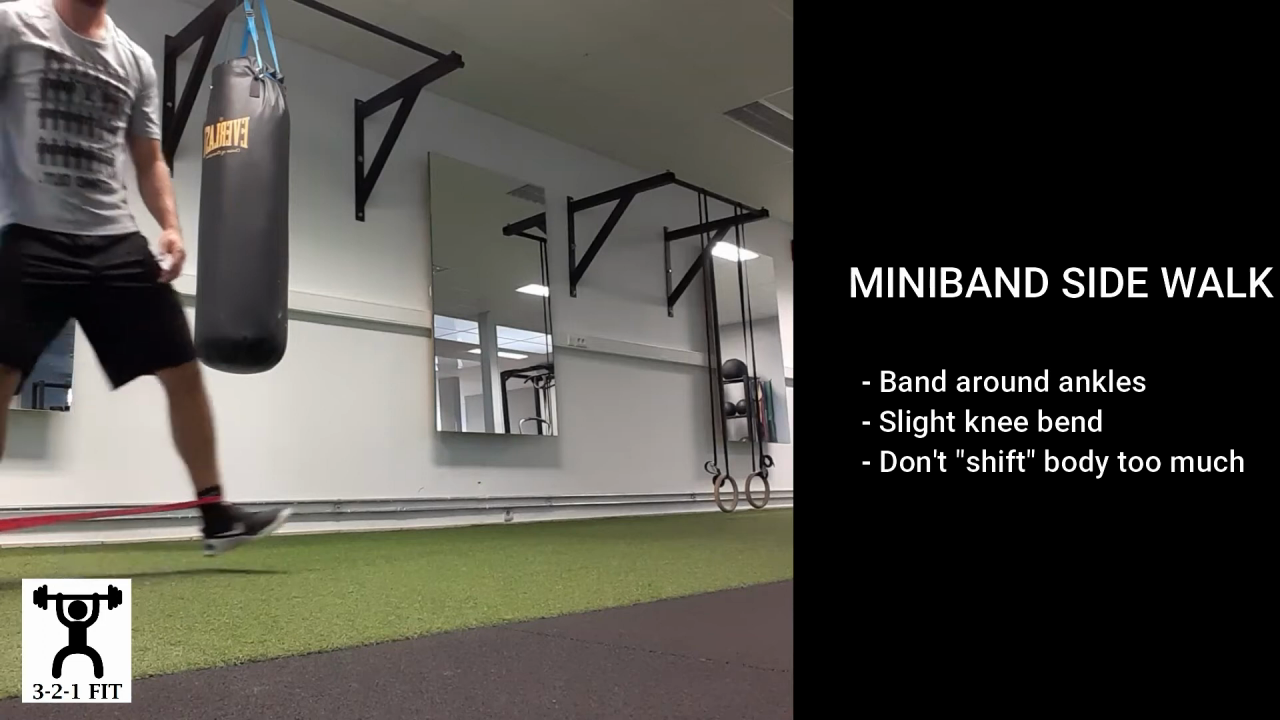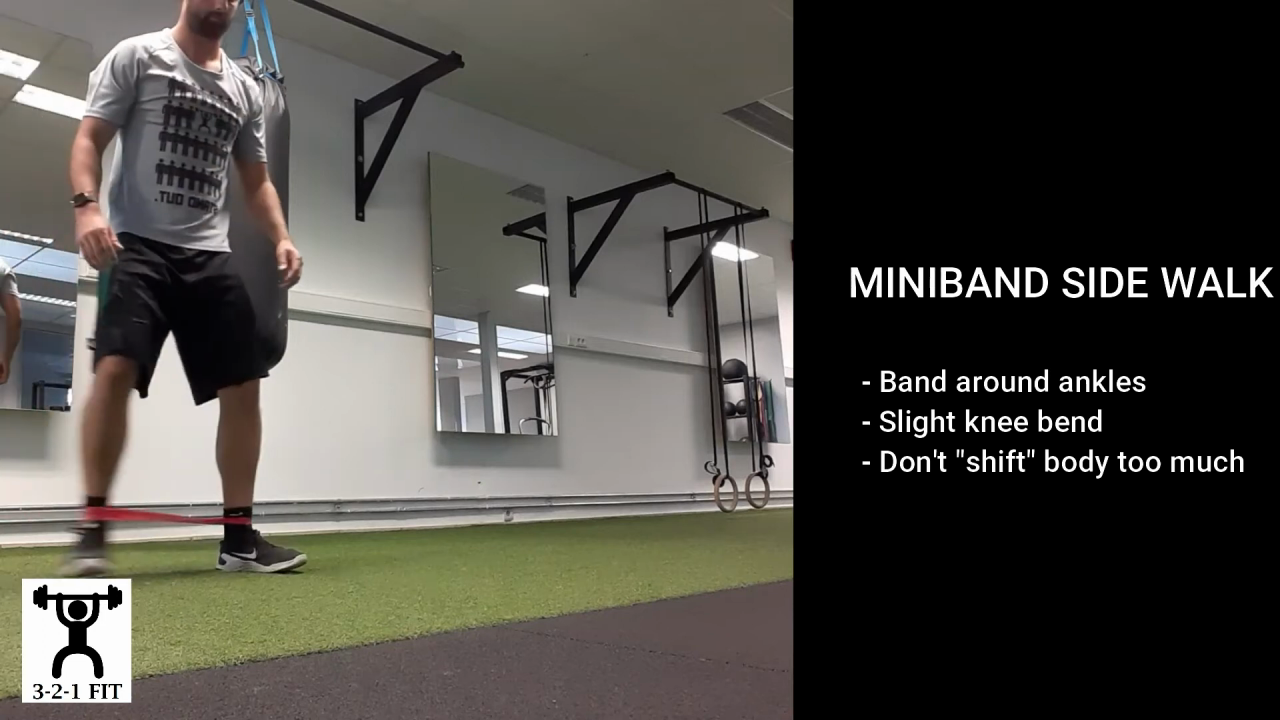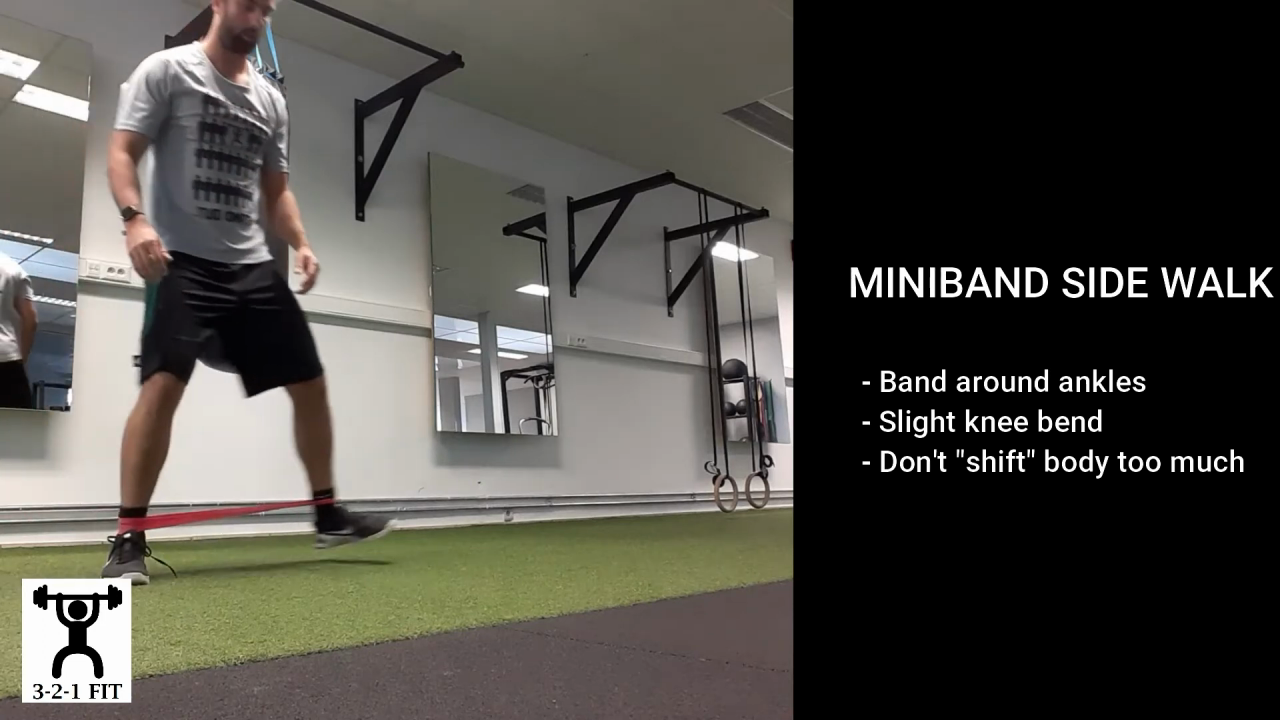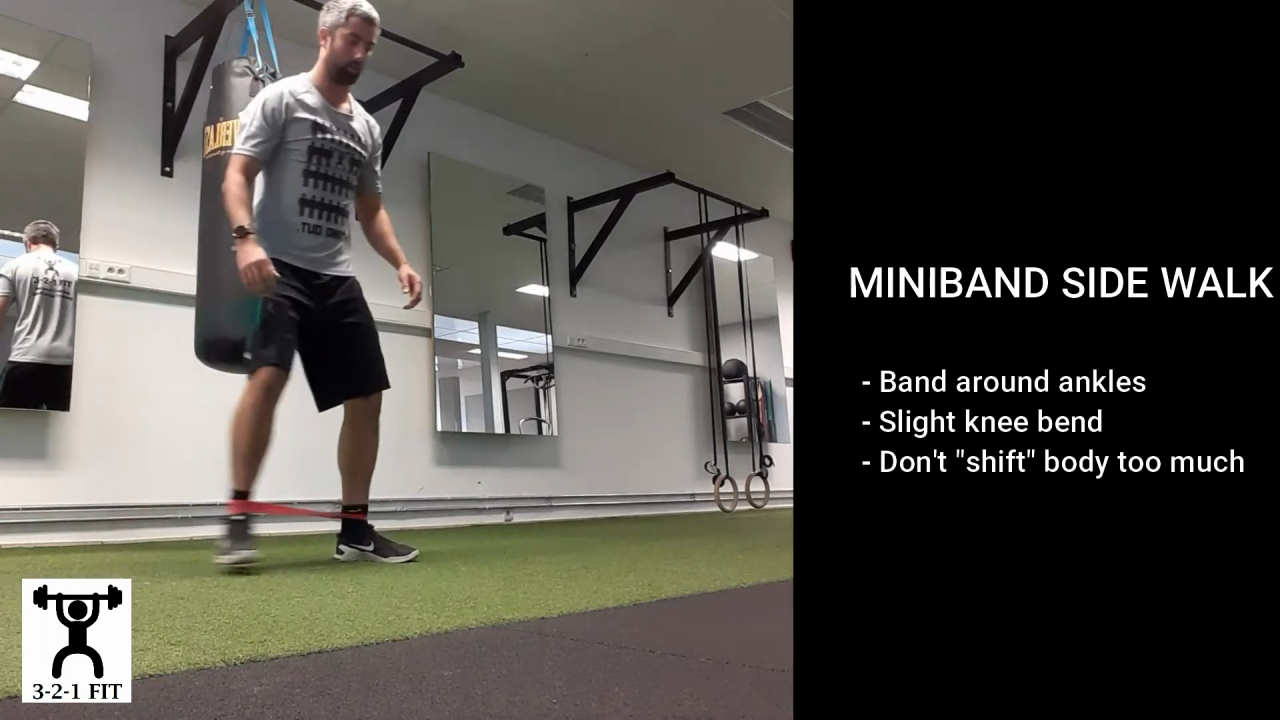
dt=0.5s
person 1, frame 1
left shoulder: (135, 59)
left elbow: (148, 158)
left wrist: (170, 225)
left hip: (116, 239)
left knee: (182, 370)
left ankle: (217, 516)
person 1, frame 2
left shoulder: (244, 89)
right shoulder: (137, 56)
left elbow: (255, 180)
right elbow: (89, 138)
left wrist: (281, 237)
right wrist: (86, 205)
left hip: (211, 255)
right hip: (140, 244)
left knee: (242, 388)
right knee: (117, 370)
left ankle: (239, 537)
right ankle: (93, 530)
person 1, frame 3
left shoulder: (270, 101)
right shoulder: (168, 70)
right elbow: (122, 151)
left wrist: (300, 244)
right wrist: (135, 218)
left hip: (252, 266)
right hip: (184, 260)
left knee: (309, 383)
right knee: (163, 385)
left ankle: (328, 514)
right ankle: (128, 539)
person 1, frame 4
left shoulder: (366, 127)
right shoulder: (280, 99)
left elbow: (369, 209)
right elbow: (238, 174)
left wrist: (400, 262)
right wrist: (246, 238)
left hip: (338, 278)
right hip: (280, 269)
left knee: (366, 397)
right knee: (267, 376)
left ankle: (354, 528)
right ankle: (238, 517)
